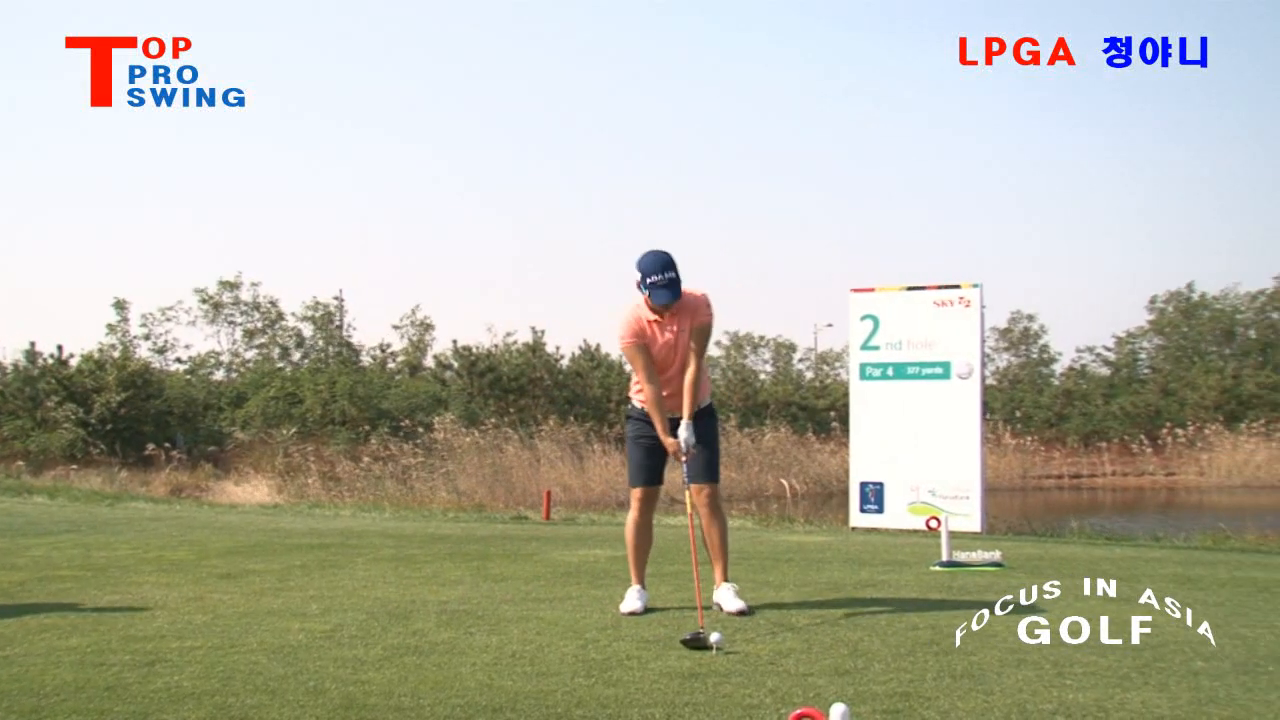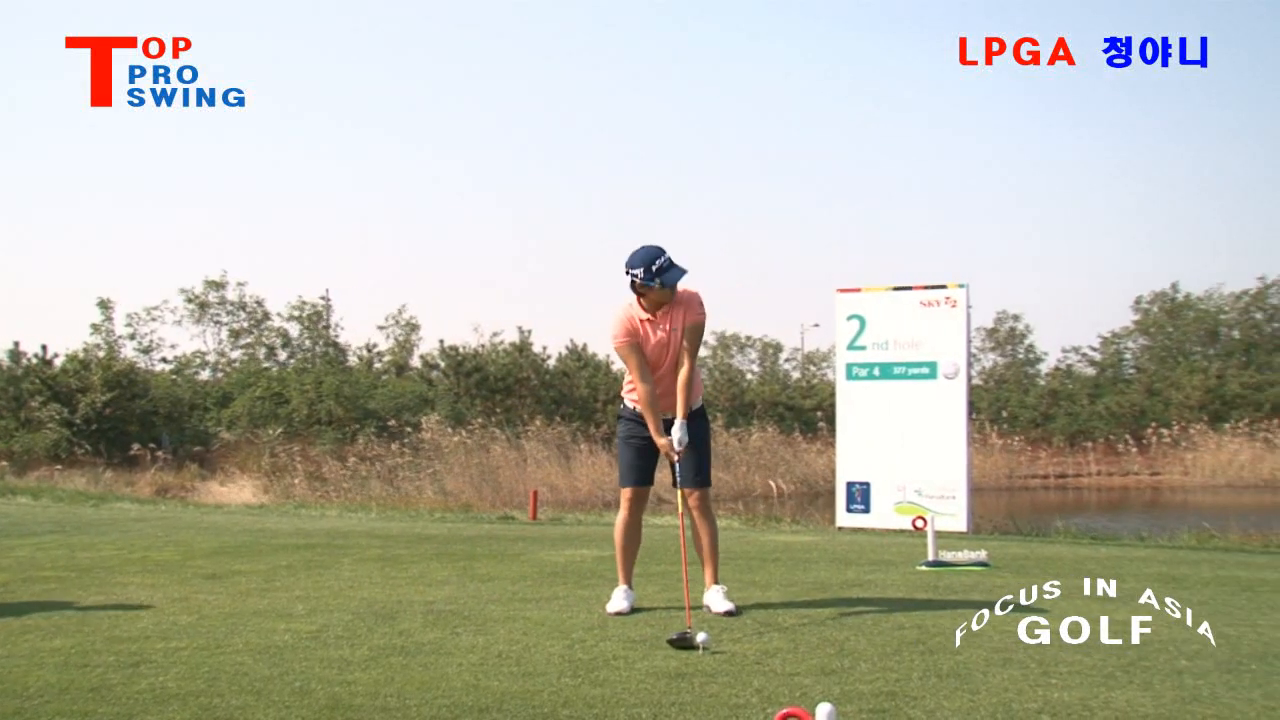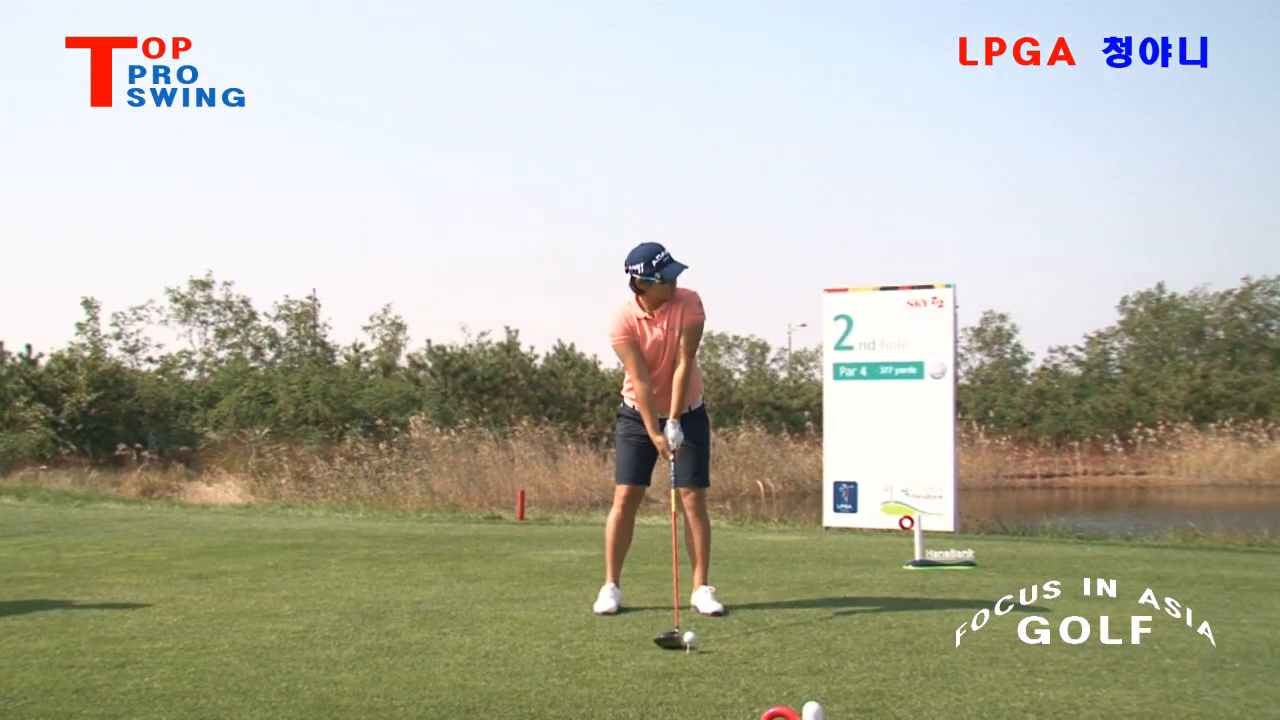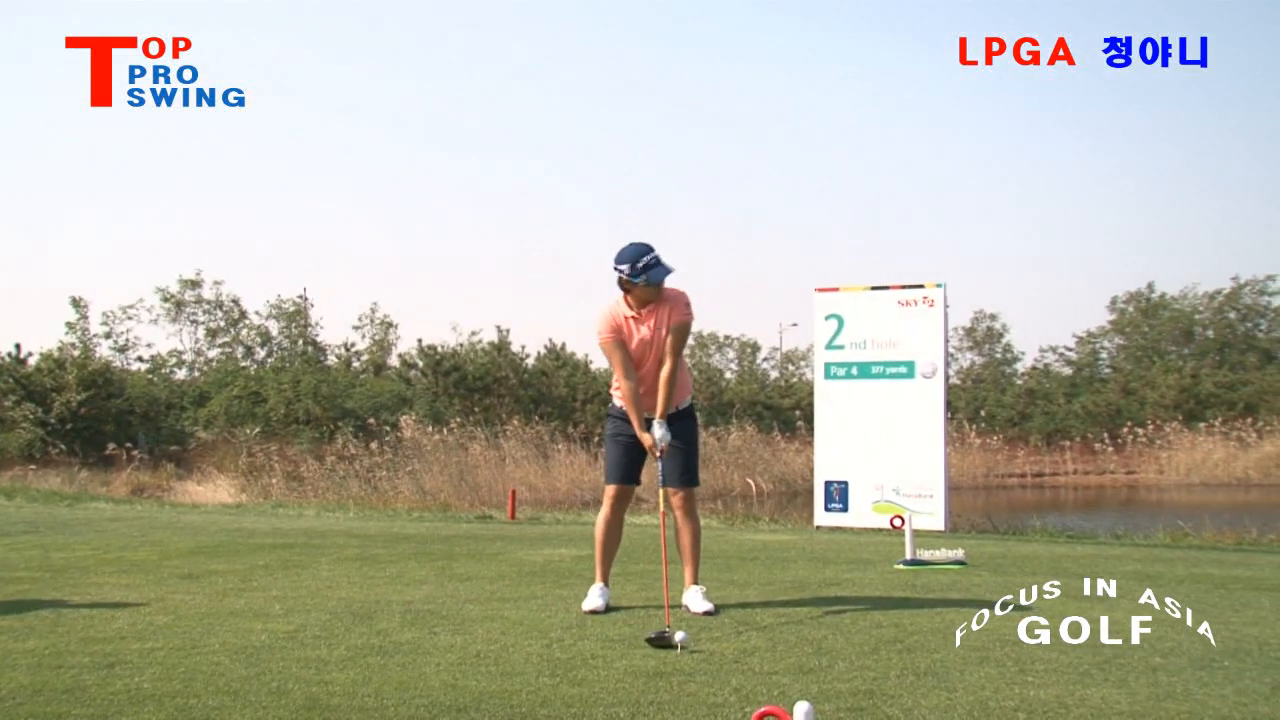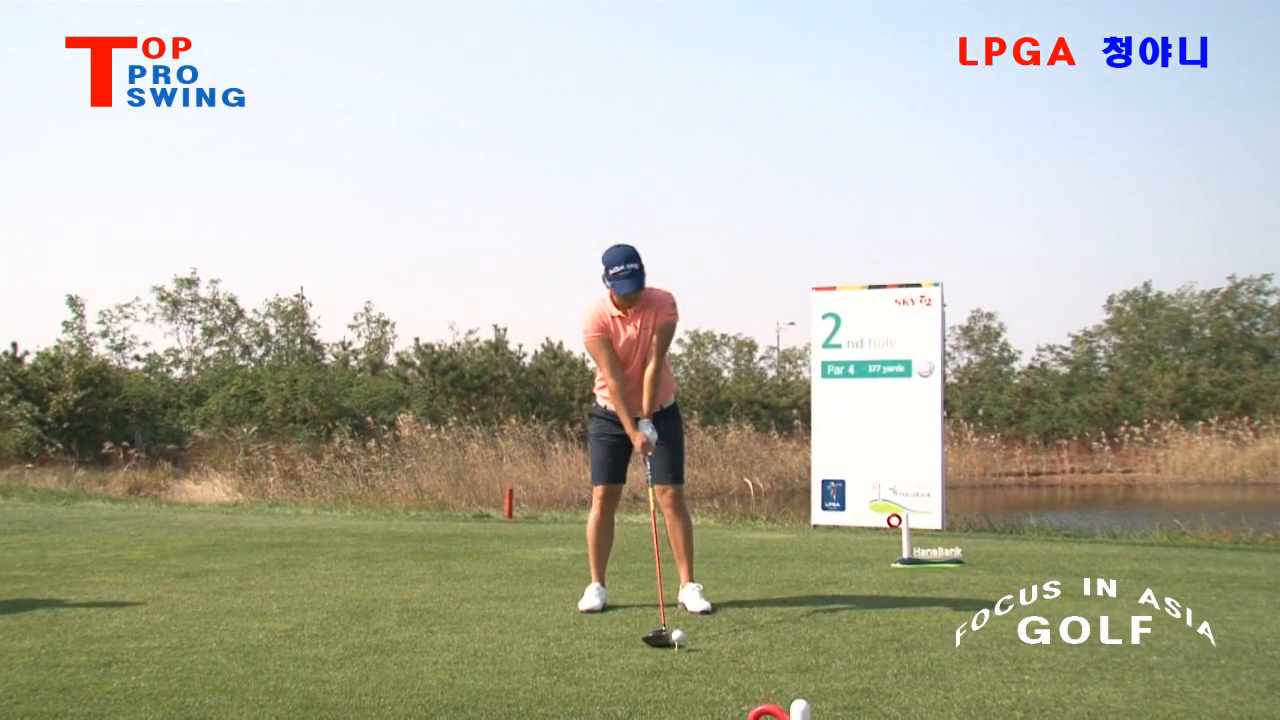
dt=0.2s
person 1, frame 1
left shoulder: (698, 304)
right shoulder: (632, 323)
left elbow: (694, 366)
right elbow: (649, 383)
left wrist: (687, 423)
right wrist: (665, 436)
left hip: (697, 412)
right hip: (646, 417)
left knee: (707, 495)
right knee: (641, 499)
left ankle: (723, 586)
right ankle: (637, 588)
person 1, frame 2
left shoulder: (691, 303)
right shoulder: (625, 323)
left elbow: (687, 366)
right elbow: (643, 382)
left wrist: (680, 423)
right wrist: (658, 436)
left hip: (689, 414)
right hip: (638, 416)
left knee: (698, 499)
right knee: (631, 500)
left ankle: (713, 588)
right ankle: (623, 587)
person 1, frame 3
left shoulder: (689, 302)
right shoulder: (623, 321)
left elbow: (684, 364)
right elbow: (640, 380)
left wrist: (675, 422)
right wrist: (655, 434)
left hip: (687, 414)
right hip: (637, 415)
left knee: (693, 499)
right knee: (625, 498)
left ankle: (702, 589)
right ankle: (611, 586)
person 1, frame 4
left shoulder: (678, 302)
right shoulder: (611, 319)
left elbow: (670, 364)
right elbow: (626, 379)
left wrist: (660, 421)
right wrist: (642, 433)
left hip: (675, 413)
right hip: (625, 415)
left knee: (683, 498)
right knee: (615, 497)
left ankle: (692, 588)
right ankle: (600, 585)
person 1, frame 5
left shoulder: (663, 303)
right shoulder: (596, 318)
left elbow: (653, 364)
right elbow: (612, 379)
left wrist: (647, 421)
right wrist: (631, 431)
left hip: (661, 411)
right hip: (610, 415)
left knee: (671, 495)
right knee: (603, 497)
left ankle: (688, 586)
right ankle: (596, 585)
